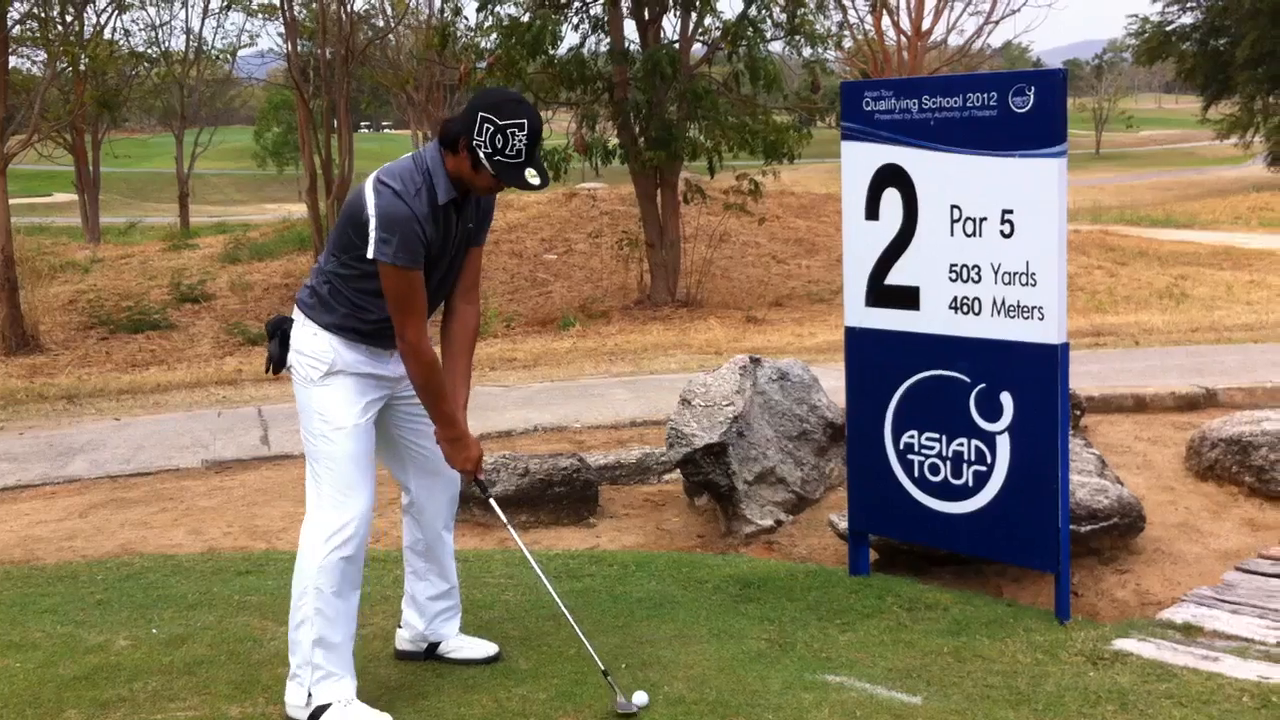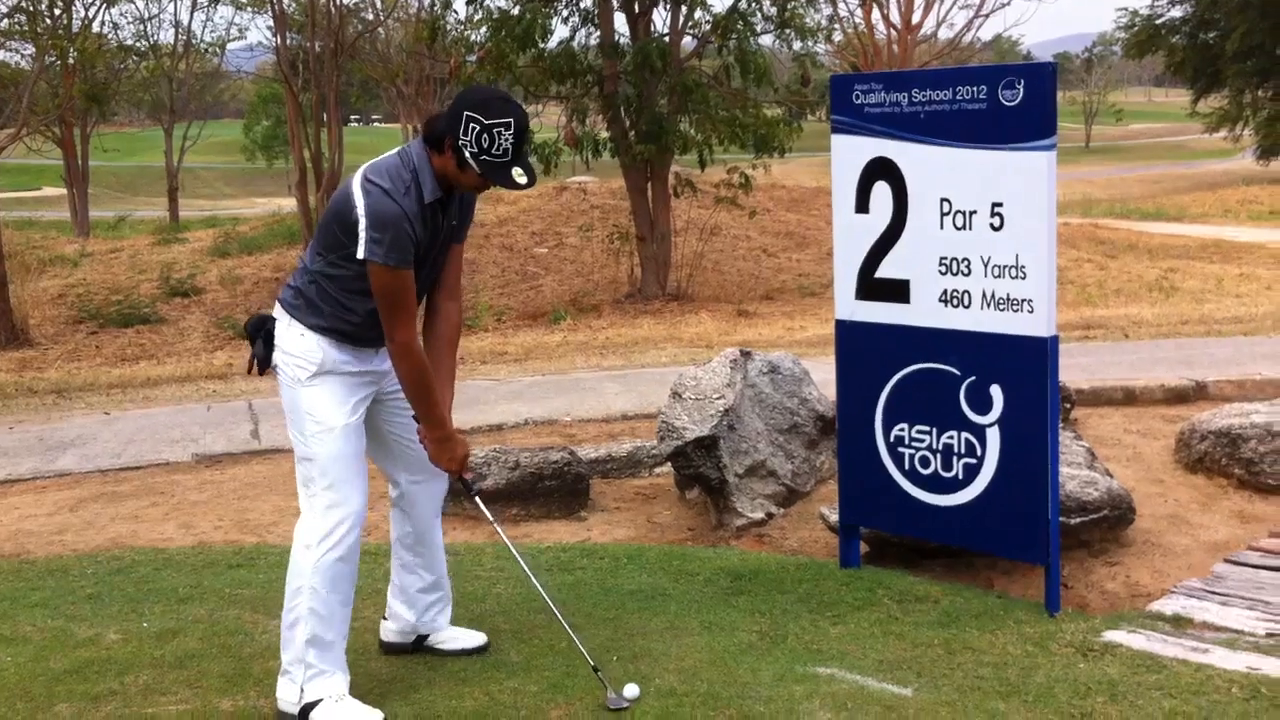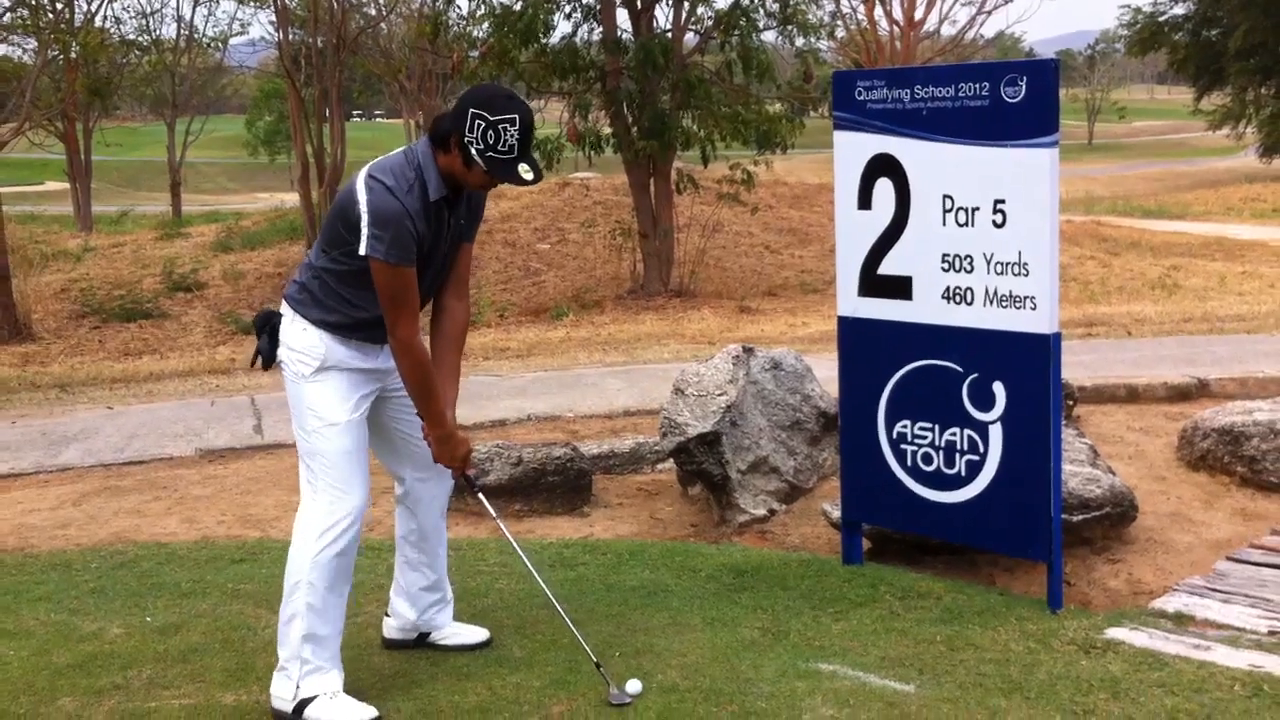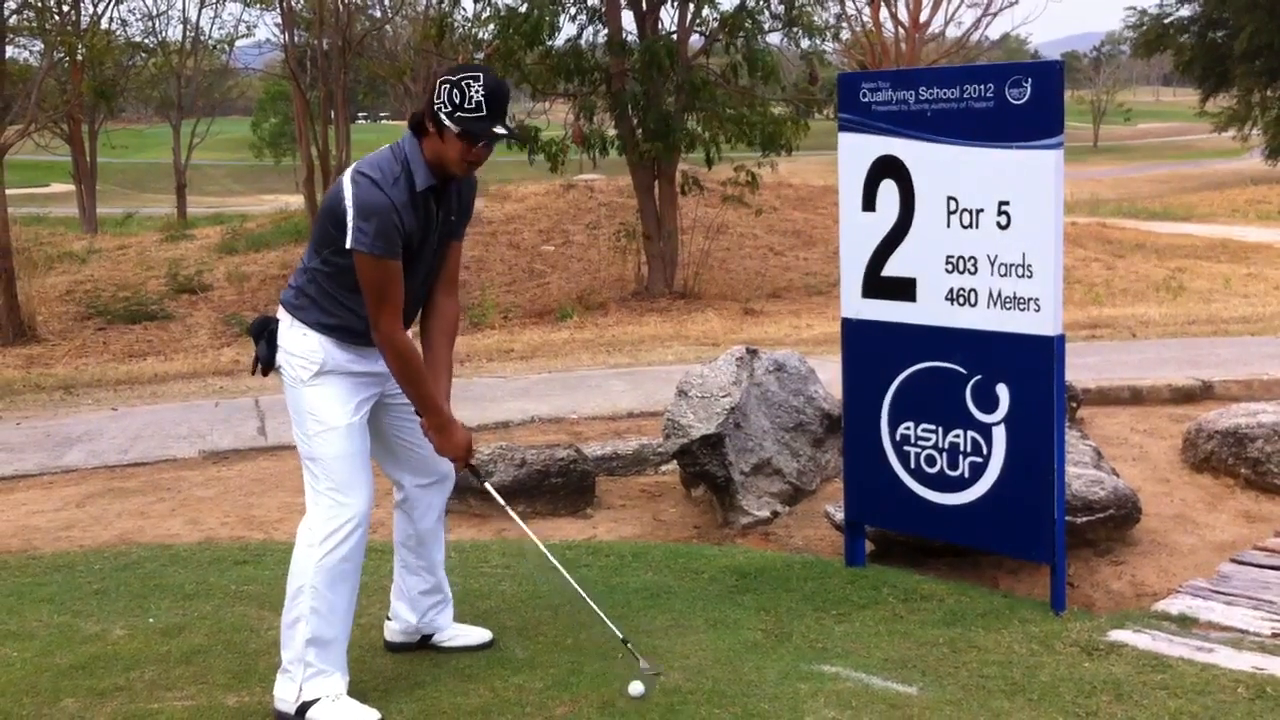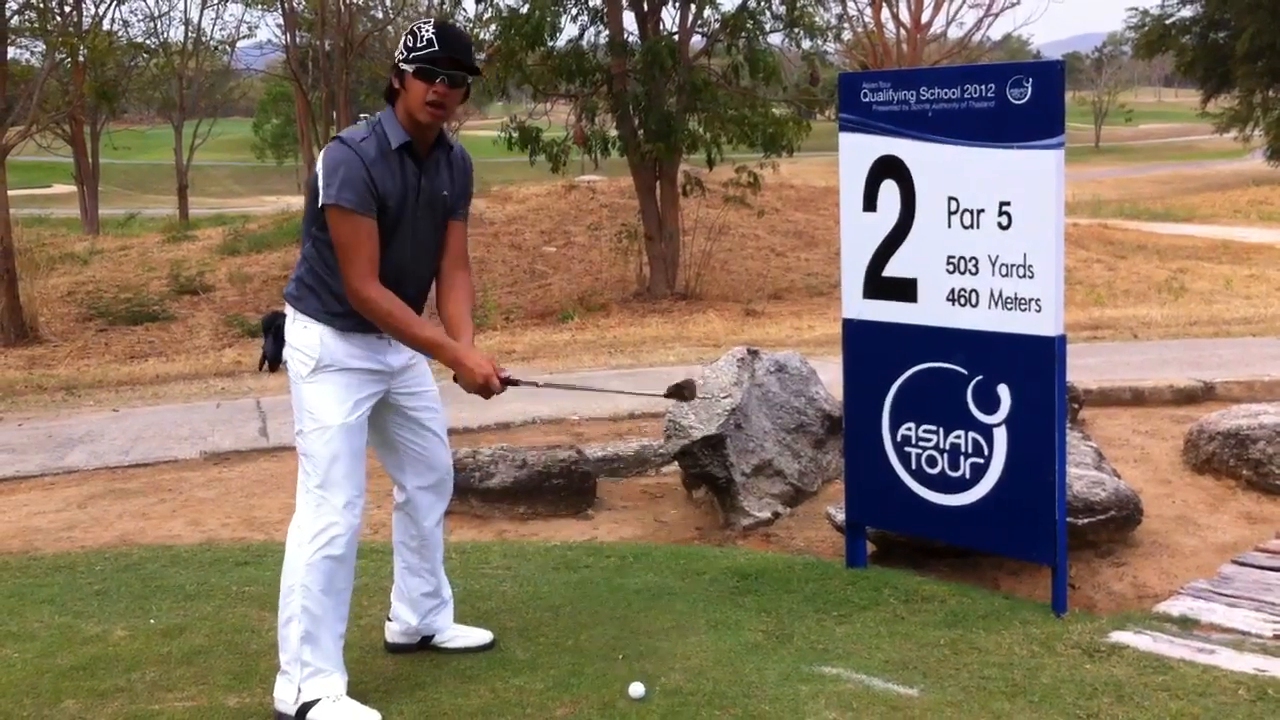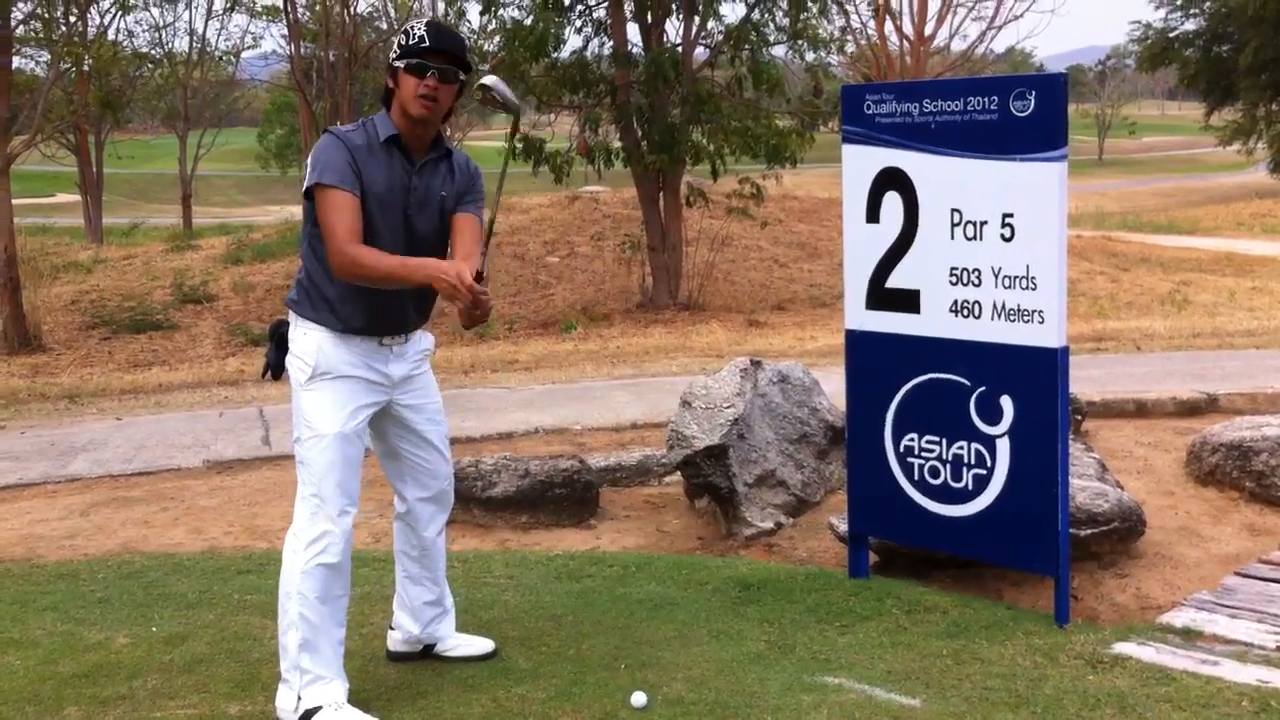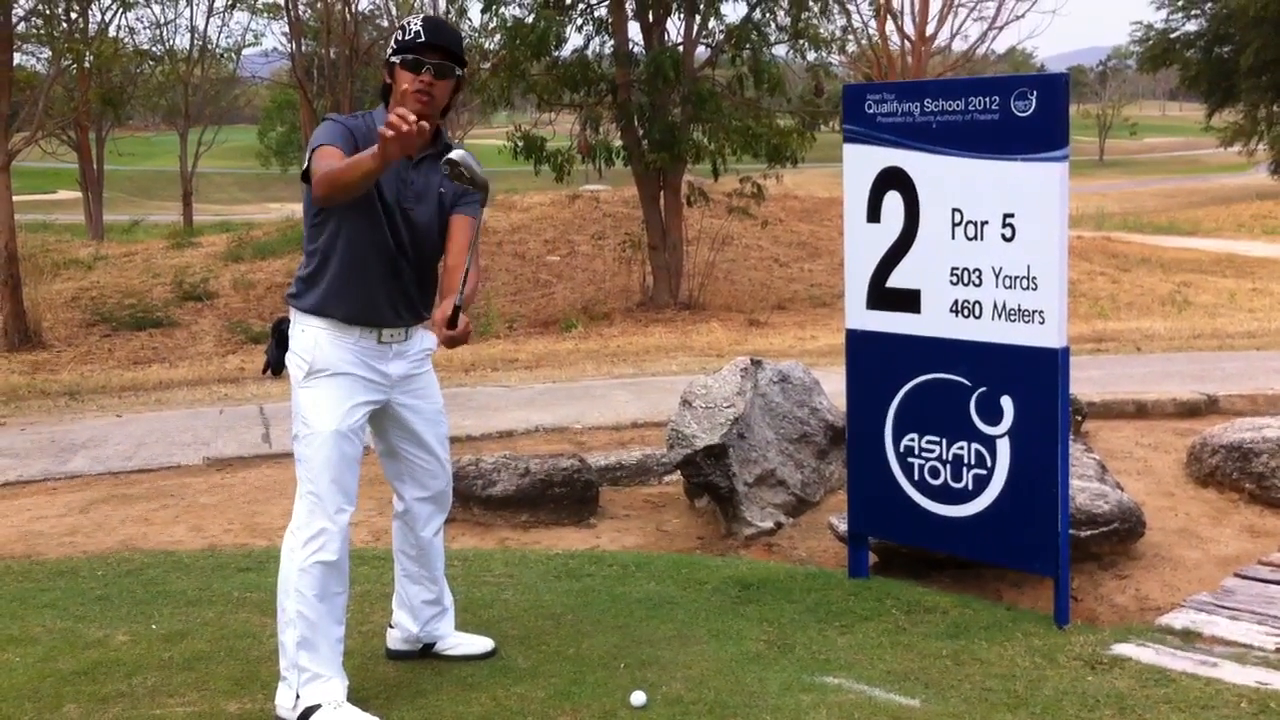
dt=0.3s
person 1, frame 1
left shoulder: (475, 193)
right shoulder: (396, 202)
left elbow: (463, 306)
right elbow: (413, 337)
left wrist: (457, 418)
right wrist: (454, 433)
left hip: (392, 352)
right hip: (333, 351)
left knee: (435, 485)
right knee: (344, 511)
left ankle: (428, 628)
person 1, frame 2
left shoulder: (458, 189)
right shoulder: (385, 199)
left elbow: (445, 303)
right elbow: (404, 334)
left wrist: (442, 415)
right wrist: (441, 432)
left hip: (375, 349)
right hip: (319, 350)
left knee: (422, 477)
right knee: (337, 509)
left ankle: (414, 620)
person 1, frame 3
left shoulder: (469, 191)
right shoulder: (388, 197)
left elbow: (453, 303)
right elbow: (405, 331)
left wrist: (447, 414)
right wrist: (441, 428)
left hip: (382, 347)
right hip: (324, 346)
left knee: (428, 474)
right knee: (338, 504)
left ankle: (416, 616)
person 1, frame 4
left shoulder: (458, 184)
right shoulder: (375, 191)
left elbow: (443, 297)
right elbow: (388, 326)
left wrist: (440, 406)
right wrist: (441, 421)
left hip: (383, 349)
right hip: (323, 351)
left knee: (428, 477)
right knee: (343, 507)
left ankle: (418, 618)
person 1, frame 5
left shoulder: (456, 164)
right shoulder: (351, 156)
left elbow: (452, 267)
right elbow: (362, 289)
left wrist: (467, 348)
right wrist: (455, 353)
left hip: (399, 343)
right hip: (330, 344)
left knee: (428, 479)
right knee: (332, 507)
left ankle: (419, 620)
person 1, frame 6
left shoulder: (462, 172)
right shoulder: (342, 148)
left elbow: (468, 257)
right elbow: (345, 256)
left wrist: (470, 292)
right wrist: (429, 269)
left hip: (406, 349)
right hip: (333, 351)
left knee: (430, 490)
right knee: (327, 516)
left ankle: (420, 627)
person 1, frame 7
right shoulder: (341, 136)
left elbow: (459, 254)
right elbow: (327, 184)
left wrist: (452, 309)
right wrist: (379, 152)
left hip: (409, 347)
right hip: (334, 347)
left knee: (429, 489)
right knee: (325, 512)
left ankle: (420, 626)
